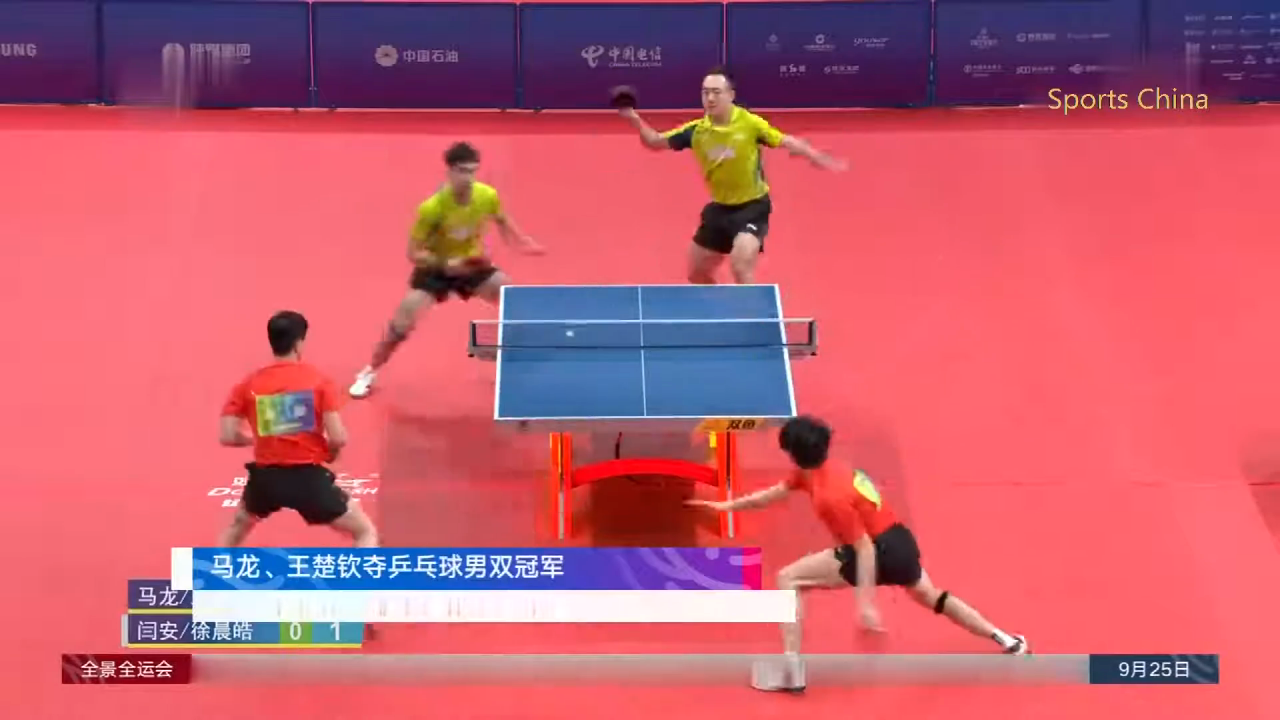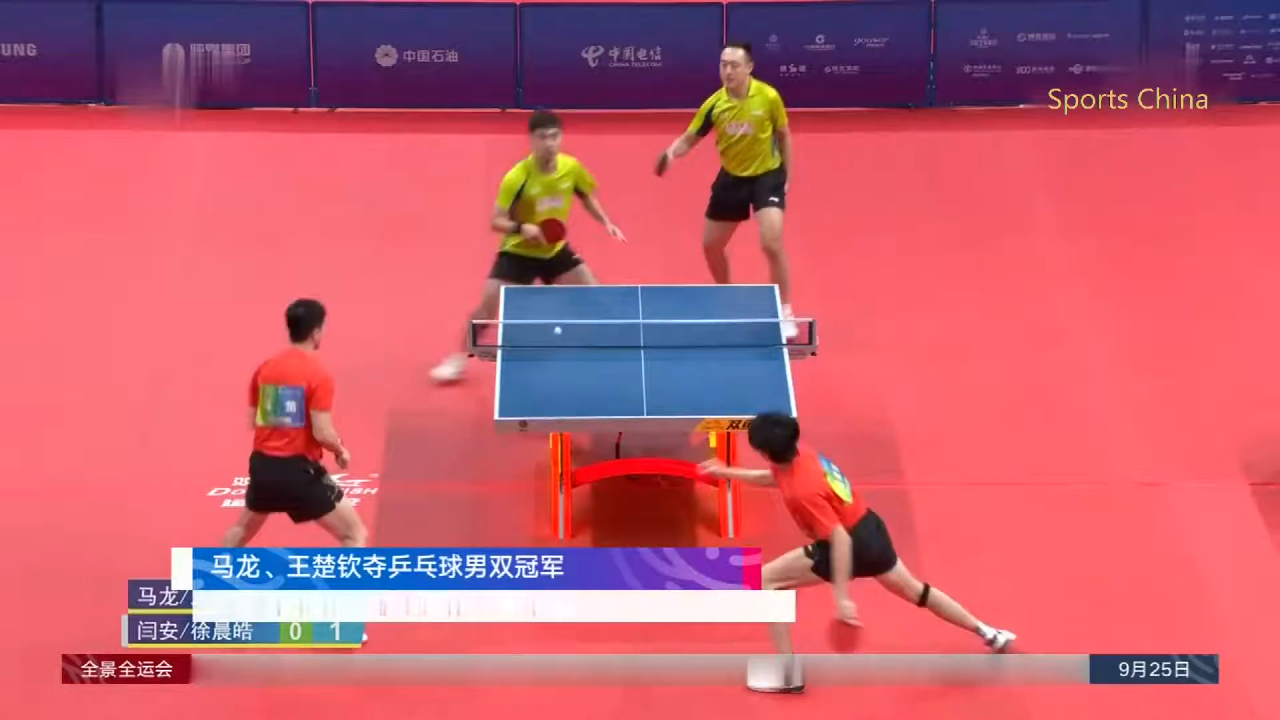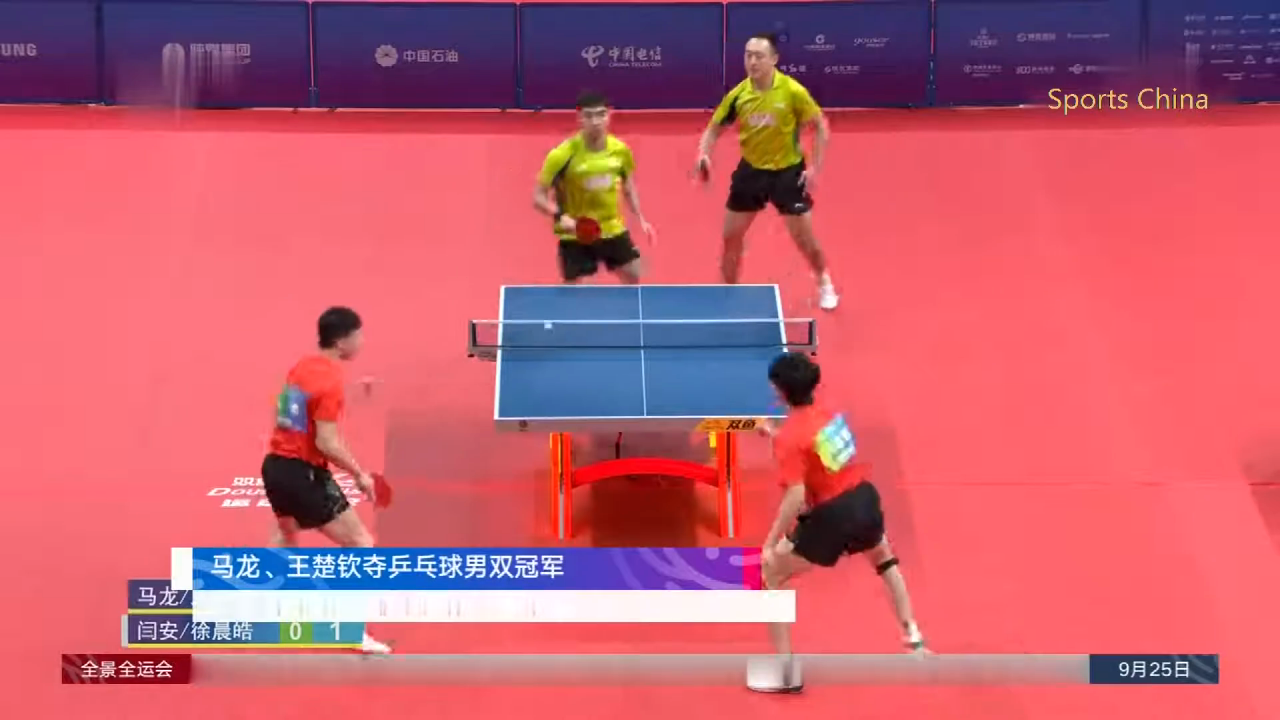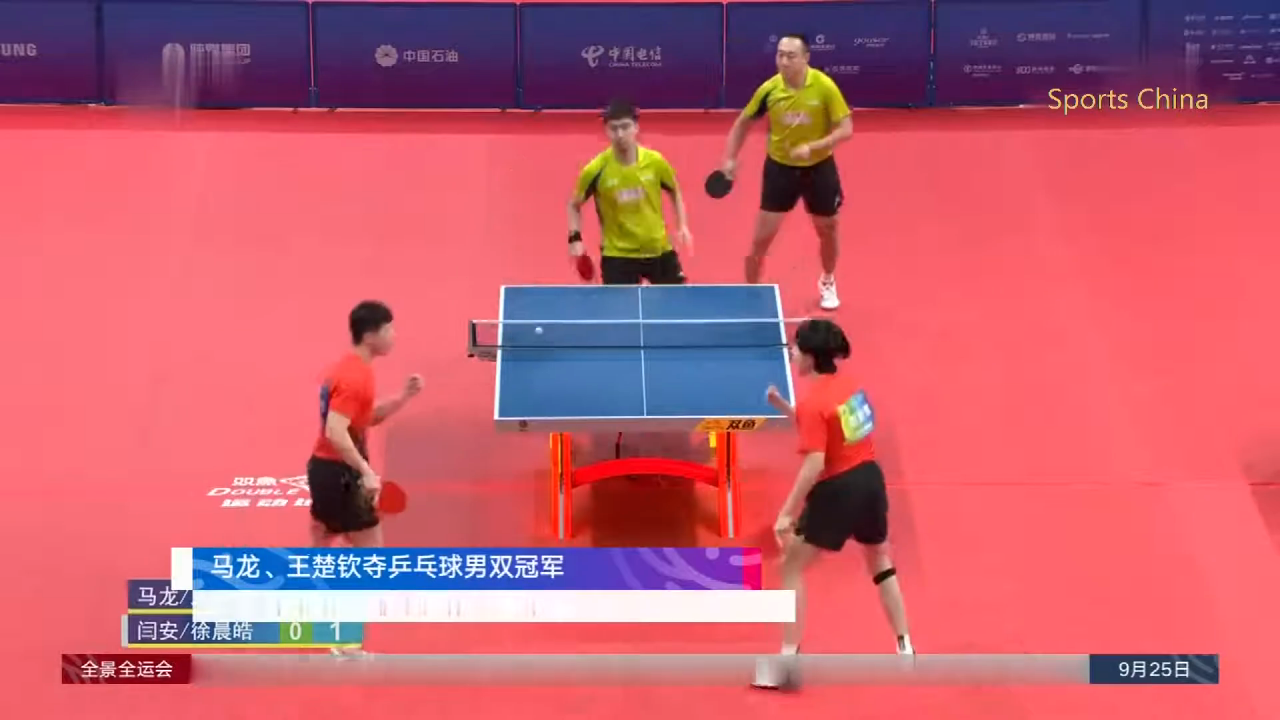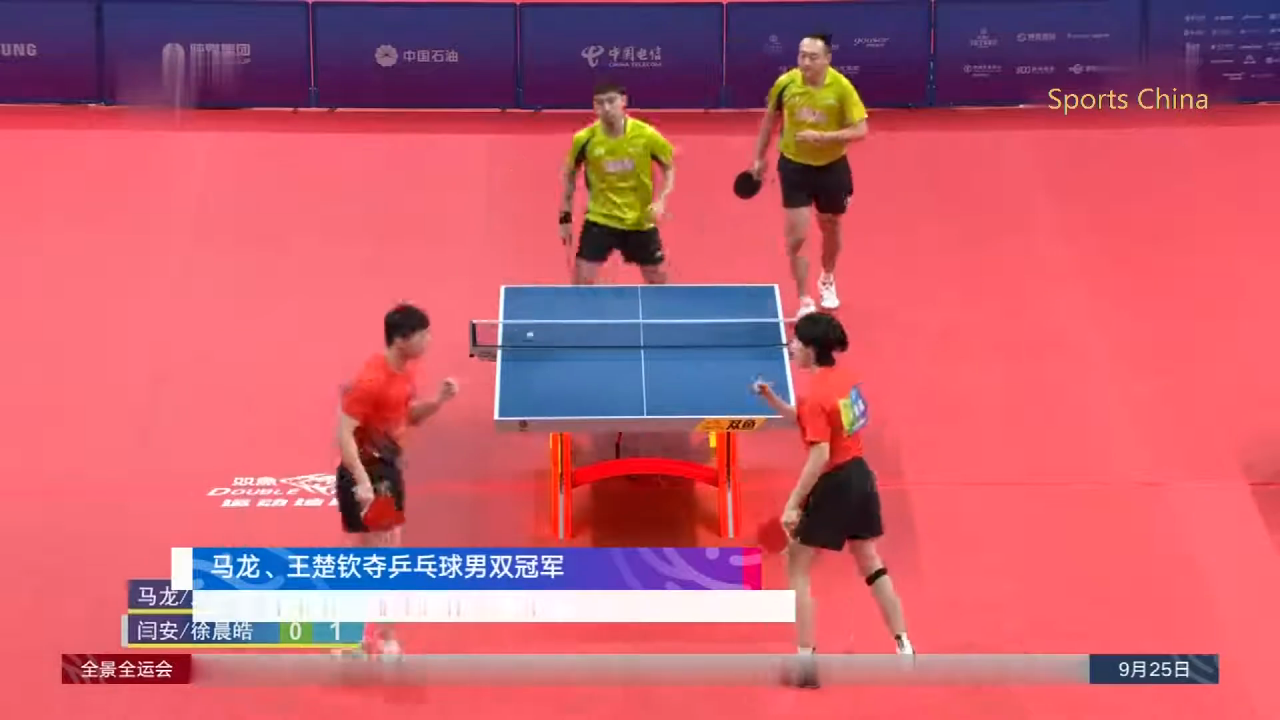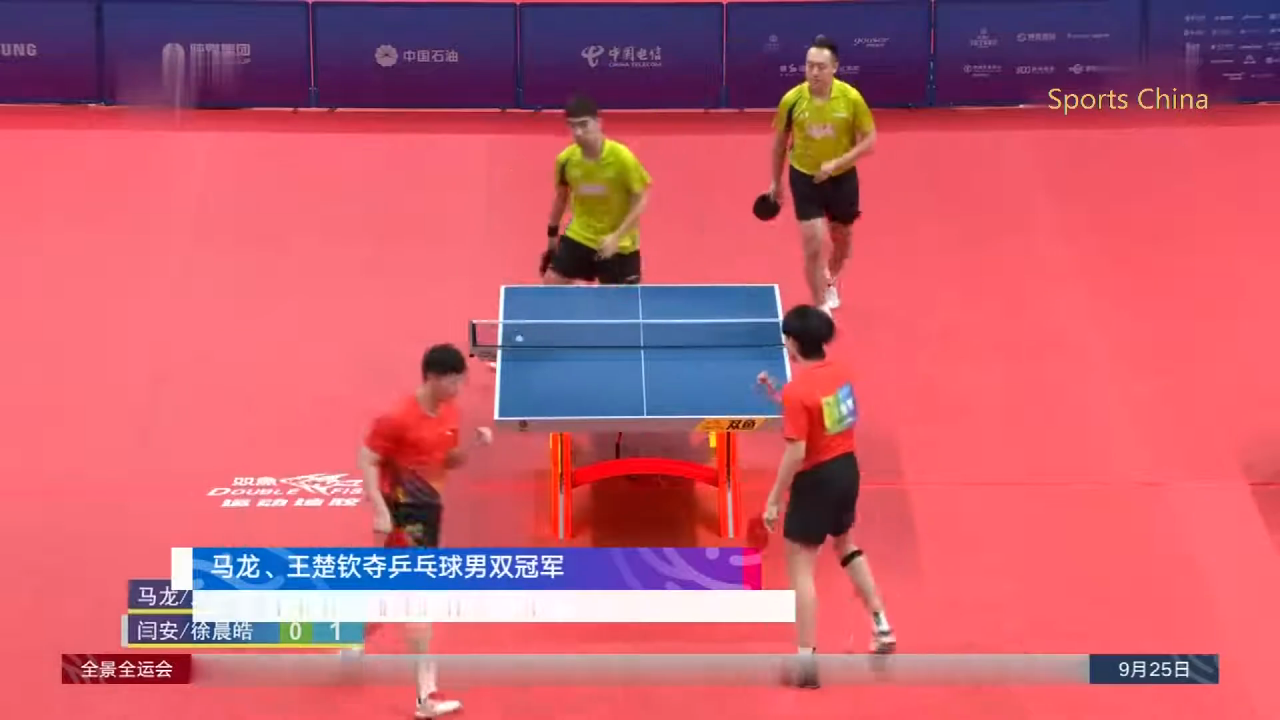
dt=0.2s
person 1, frame 1
left shoulder: (829, 498)
right shoulder: (821, 467)
left elbow: (865, 548)
right elbow: (779, 491)
left wrist: (865, 603)
right wrist: (730, 504)
left hip: (884, 550)
right hip: (898, 539)
left knee: (788, 581)
right knee: (933, 597)
left ankle: (792, 670)
right ankle: (1005, 639)
person 1, frame 2
left shoulder: (800, 493)
right shoulder: (800, 456)
left elbow: (840, 539)
right elbow: (773, 477)
left wrist: (842, 596)
right wrist: (727, 472)
left hip: (853, 541)
right hip: (871, 529)
left knee: (767, 578)
right knee: (912, 589)
left ankle: (788, 672)
right ankle: (989, 633)
person 1, frame 3
left shoulder: (791, 438)
right shoulder: (828, 410)
left elbow: (796, 497)
left wrist: (772, 544)
left hip: (831, 514)
right hip: (864, 499)
left knee: (771, 576)
right knee: (884, 556)
left ankle: (787, 670)
right ankle: (913, 636)
person 1, frame 4
left shoulder: (813, 401)
right shoulder: (848, 381)
left elbow: (814, 464)
left wrist: (787, 513)
right wrist: (785, 408)
left hip: (837, 490)
right hip: (870, 479)
left knee: (790, 570)
right knee: (881, 563)
left ankle: (788, 661)
right ankle: (905, 648)
person 1, frame 5
left shoulder: (815, 394)
right shoulder: (844, 375)
left elbow: (819, 456)
left wrist: (793, 504)
right wrist: (773, 401)
left hip: (833, 485)
right hip: (860, 476)
left knee: (797, 570)
right knee: (869, 563)
left ankle: (806, 659)
right ankle: (903, 645)
person 1, frame 6
left shoulder: (797, 389)
right shoulder: (838, 371)
left elbow: (795, 453)
left wrist: (774, 499)
right wrist: (777, 395)
left hip: (815, 480)
right hip: (847, 470)
left knee: (799, 572)
right knee: (846, 548)
left ankle: (806, 660)
right ankle: (880, 626)
person 2, frame 1
left shoulder: (249, 384)
right shoulder: (319, 381)
left elbow: (226, 436)
right elbow: (339, 438)
right wrist: (333, 450)
left hip: (267, 476)
right hip: (309, 478)
left knee: (241, 523)
right knee: (365, 532)
person 2, frame 2
left shoulder: (264, 368)
right shoulder: (318, 376)
right elbow: (324, 436)
right wrist: (341, 451)
left hip: (263, 470)
right hip: (300, 471)
left knee: (246, 527)
right knee: (356, 534)
person 2, frame 3
left shoulder: (301, 368)
right shoulder: (330, 380)
right elbow: (327, 440)
right wrist: (360, 473)
left hip: (276, 466)
right hip: (302, 474)
left knee: (288, 531)
right knee: (360, 544)
person 2, frame 4
left shoulder: (349, 368)
right shoulder: (353, 380)
left elbow: (368, 417)
right elbow: (334, 435)
left wrist: (404, 397)
right wrist: (367, 472)
left hip: (325, 470)
right hip: (339, 477)
left knee: (320, 546)
person 2, frame 5
left shoulder: (405, 371)
right shoulder: (371, 381)
left elbow: (411, 416)
right elbow: (343, 430)
left wrist: (440, 398)
right wrist: (363, 481)
left hip: (386, 470)
right hip: (367, 476)
right ankle: (386, 639)
person 2, frame 6
left shoulder: (451, 413)
right shoulder: (396, 419)
right elbow: (366, 463)
left wrist: (475, 444)
right wrist: (381, 512)
left hip: (427, 512)
right hip: (401, 519)
person 3, frame 1
left shoulder: (750, 124)
right shoulder: (695, 131)
left elbow: (790, 145)
right elbow: (655, 142)
left wrist: (824, 161)
right wrist: (634, 119)
left hip: (751, 208)
right hip: (719, 209)
left knee: (740, 267)
right knee: (696, 274)
person 3, frame 2
left shoulder: (769, 98)
right shoulder: (713, 104)
left elbow: (784, 134)
right elbow: (687, 139)
left wrist: (786, 175)
right wrist: (670, 155)
left hip: (767, 176)
right hip: (730, 177)
left knee: (771, 244)
right knee: (711, 246)
left ankle: (785, 310)
person 3, frame 3
left shoulder: (794, 91)
right shoulder: (738, 95)
left elbow: (821, 127)
right elbow: (713, 129)
left wrist: (815, 168)
right wrist: (703, 154)
left hip: (789, 172)
right hip: (750, 171)
left knee: (804, 238)
right knee: (730, 238)
left ankle: (824, 281)
person 3, frame 4
left shoulder: (825, 86)
right shoulder: (769, 89)
left elbow: (846, 129)
right elbow: (743, 122)
left wrist: (813, 146)
right wrist: (730, 159)
left hip: (818, 169)
right hip: (779, 168)
left knee: (827, 233)
right knee: (762, 238)
left ankle: (828, 282)
person 3, frame 5
left shoulder: (842, 87)
right shoulder: (784, 84)
left elbow: (861, 129)
right elbow: (770, 119)
left wrist: (821, 136)
right wrist: (759, 158)
left hip: (832, 168)
right hip: (793, 166)
left knee: (831, 230)
right knee: (796, 237)
left ankle: (826, 280)
right ankle: (805, 301)
person 3, frame 6
left shoulder: (851, 98)
right shoulder: (792, 100)
left elbow: (870, 139)
right elbow: (780, 141)
left wrist: (838, 163)
right wrist: (775, 183)
left hip: (841, 178)
right hip: (805, 178)
left knee: (842, 246)
right knee: (814, 247)
left ankle: (828, 279)
right ankle: (821, 308)
person 4, frame 1
left shoulder: (488, 196)
right shoulder: (432, 208)
left elbow: (502, 222)
right elbow: (413, 253)
left wrist: (524, 242)
right wrist: (443, 262)
left hip: (473, 266)
right hip: (433, 269)
right knee: (403, 322)
right ankle: (369, 373)
person 4, frame 2
left shoulder: (573, 169)
right shoulder: (518, 176)
left elbow: (587, 196)
right elbow: (496, 222)
left wrist: (607, 223)
right wrist: (521, 228)
left hip: (556, 249)
right hip: (518, 250)
right knee: (488, 309)
right ankle: (459, 357)
person 4, frame 3
left shoulder: (621, 150)
right shoulder: (563, 155)
right elbow: (538, 195)
left wrist: (641, 218)
right wrist: (559, 217)
left hip: (614, 233)
right hip: (576, 239)
person 4, frame 4
left shoulder: (656, 162)
right shoulder: (595, 170)
left elbow: (675, 194)
right elbow: (574, 207)
left wrist: (683, 228)
right wrist: (575, 240)
left hip: (658, 249)
right hip: (617, 252)
person 4, frame 5
left shoulder: (646, 135)
right shoulder: (584, 139)
left elbow: (670, 167)
right elbow: (569, 176)
left wrist: (661, 201)
right wrist: (565, 217)
left hip: (639, 222)
right hip: (600, 221)
left knee: (658, 282)
right knee: (582, 284)
person 4, frame 6
left shoulder: (622, 158)
right shoulder: (566, 159)
left elbow: (642, 198)
left wrist: (617, 236)
right wrist: (552, 233)
left hip: (620, 245)
right hip: (577, 239)
